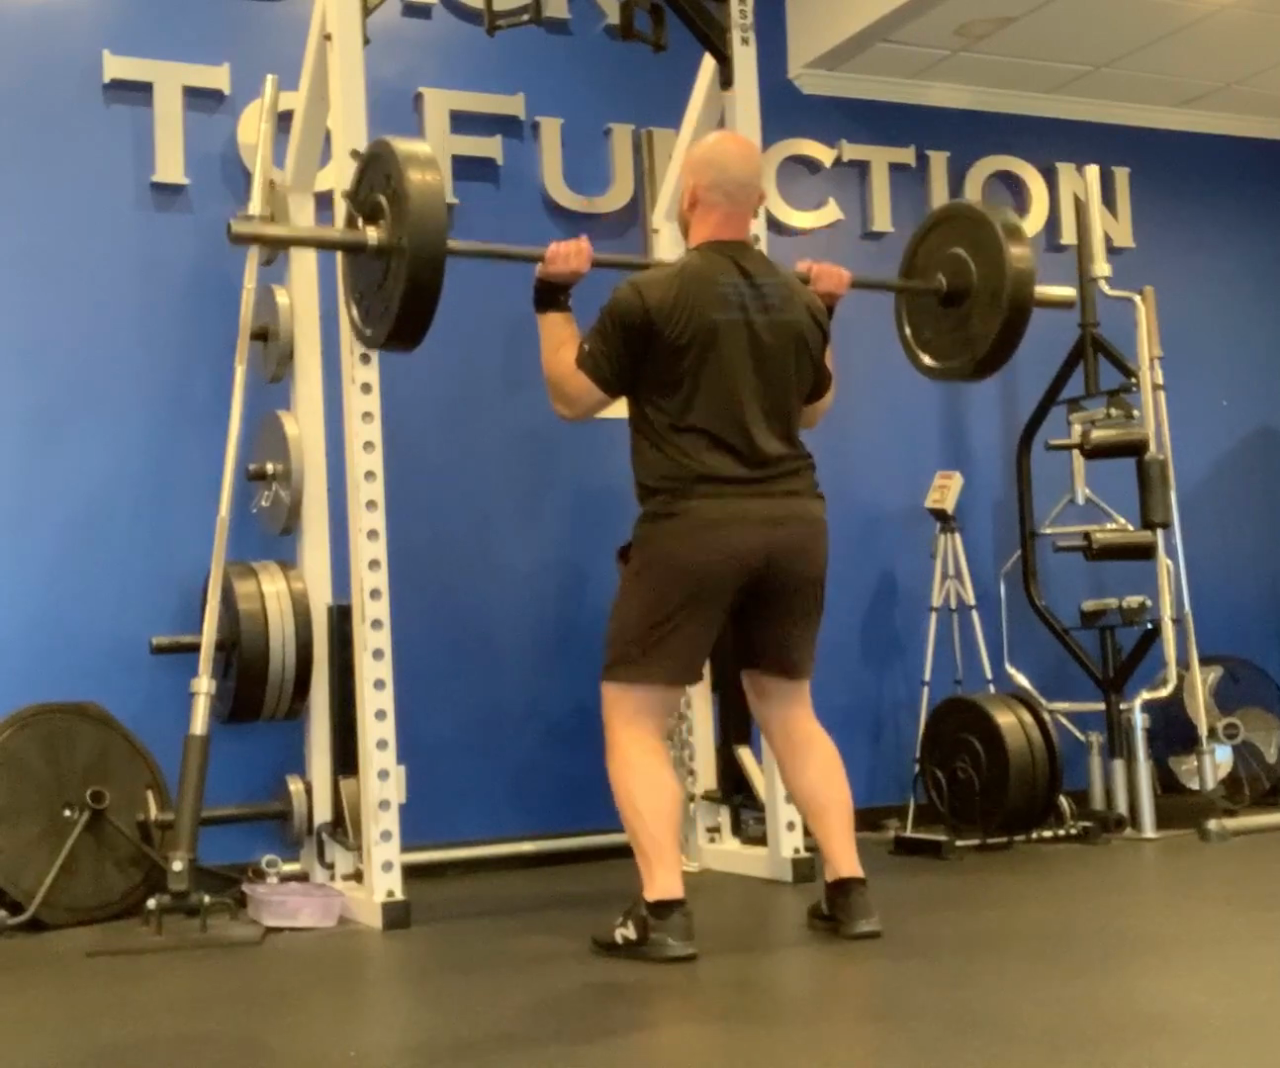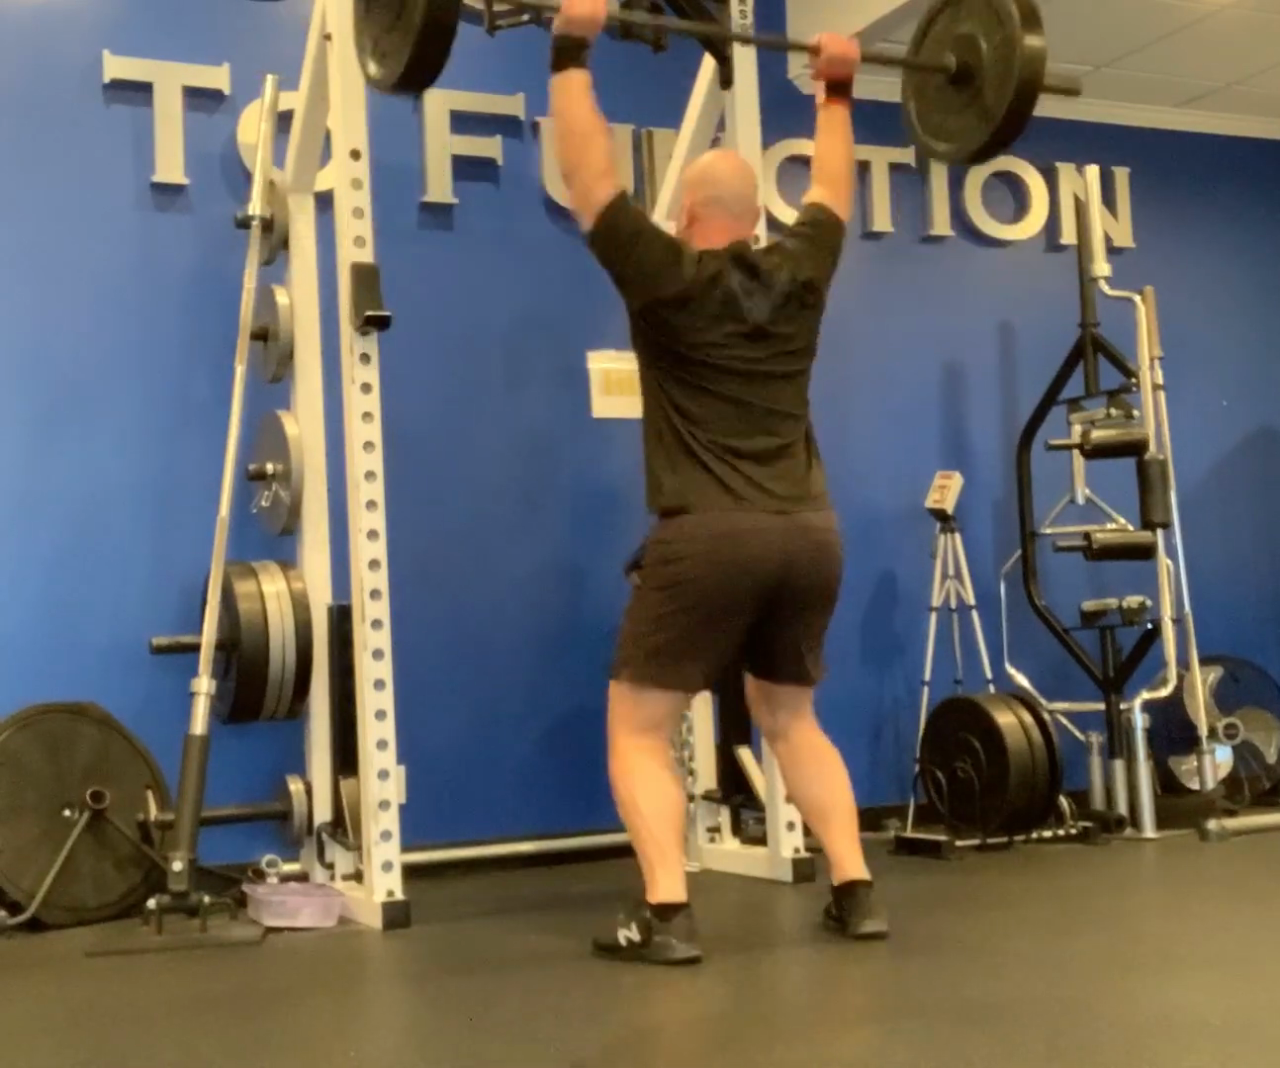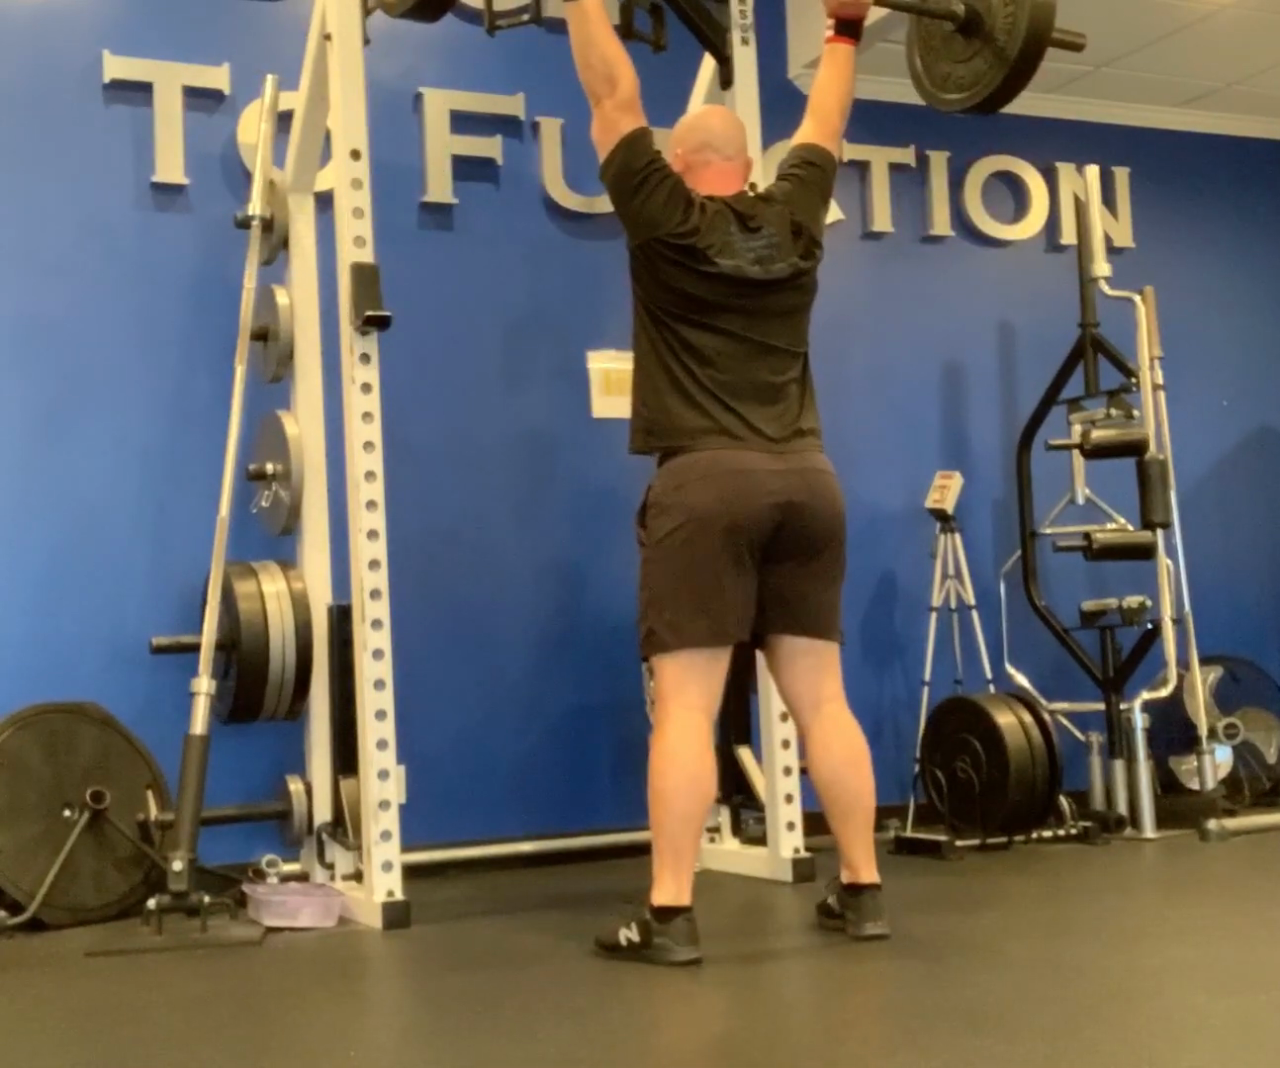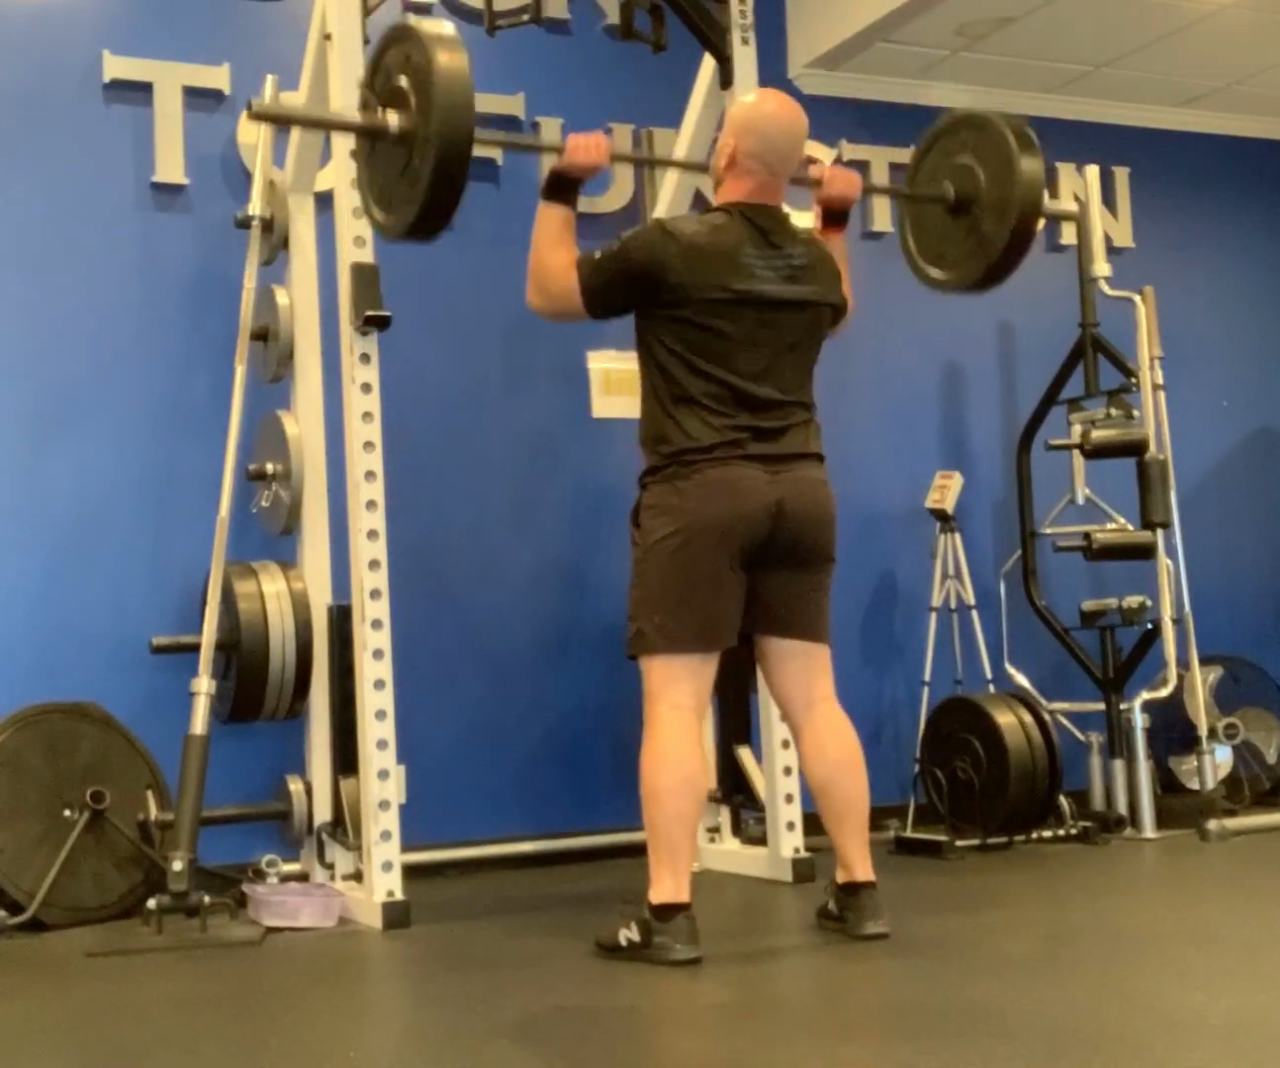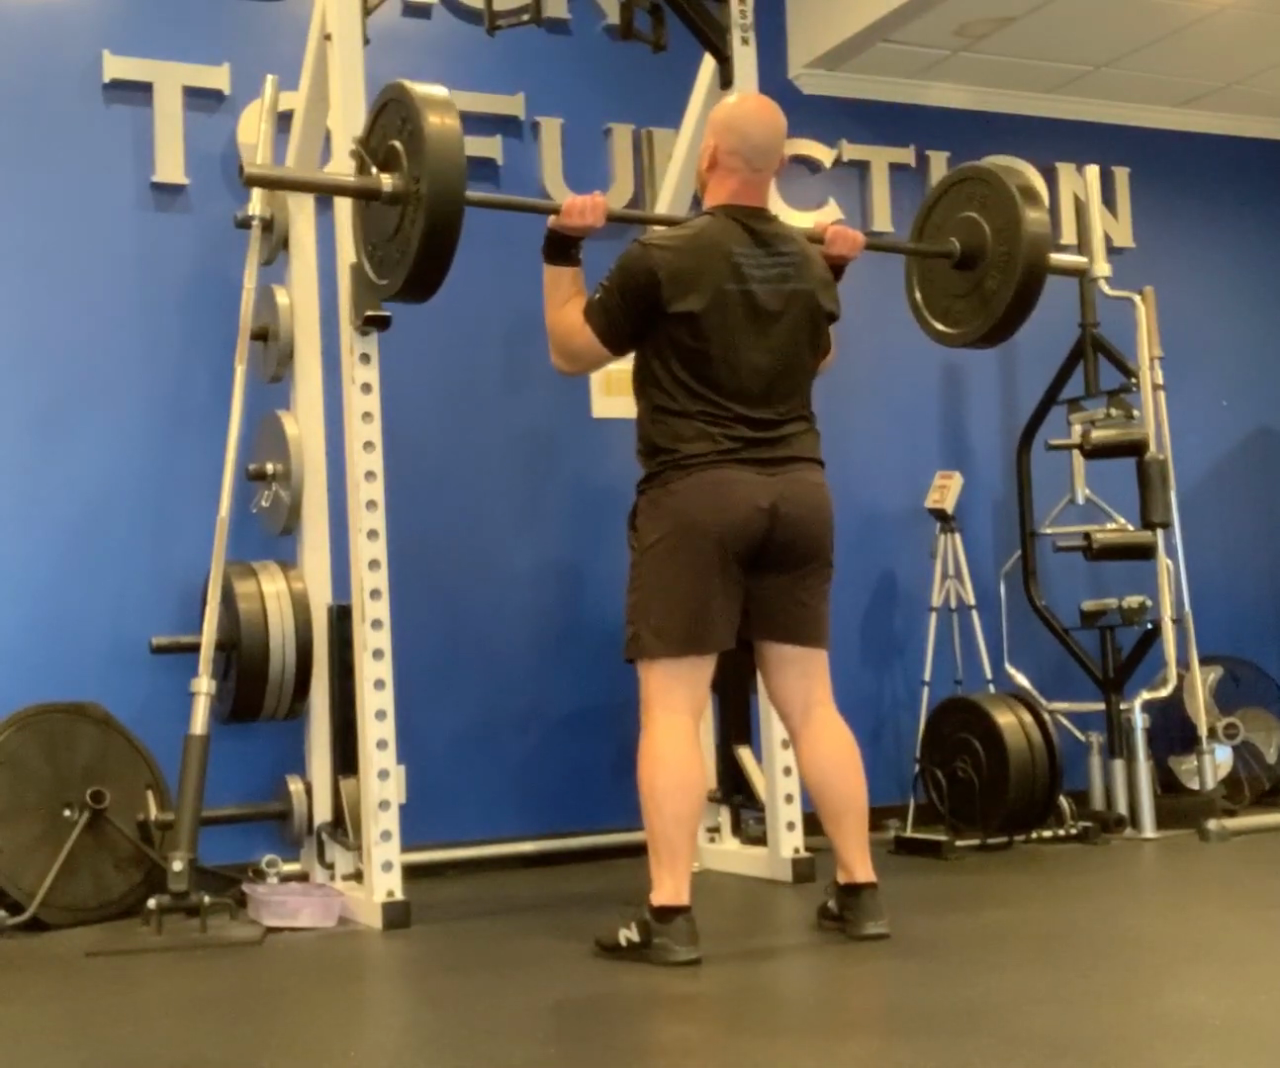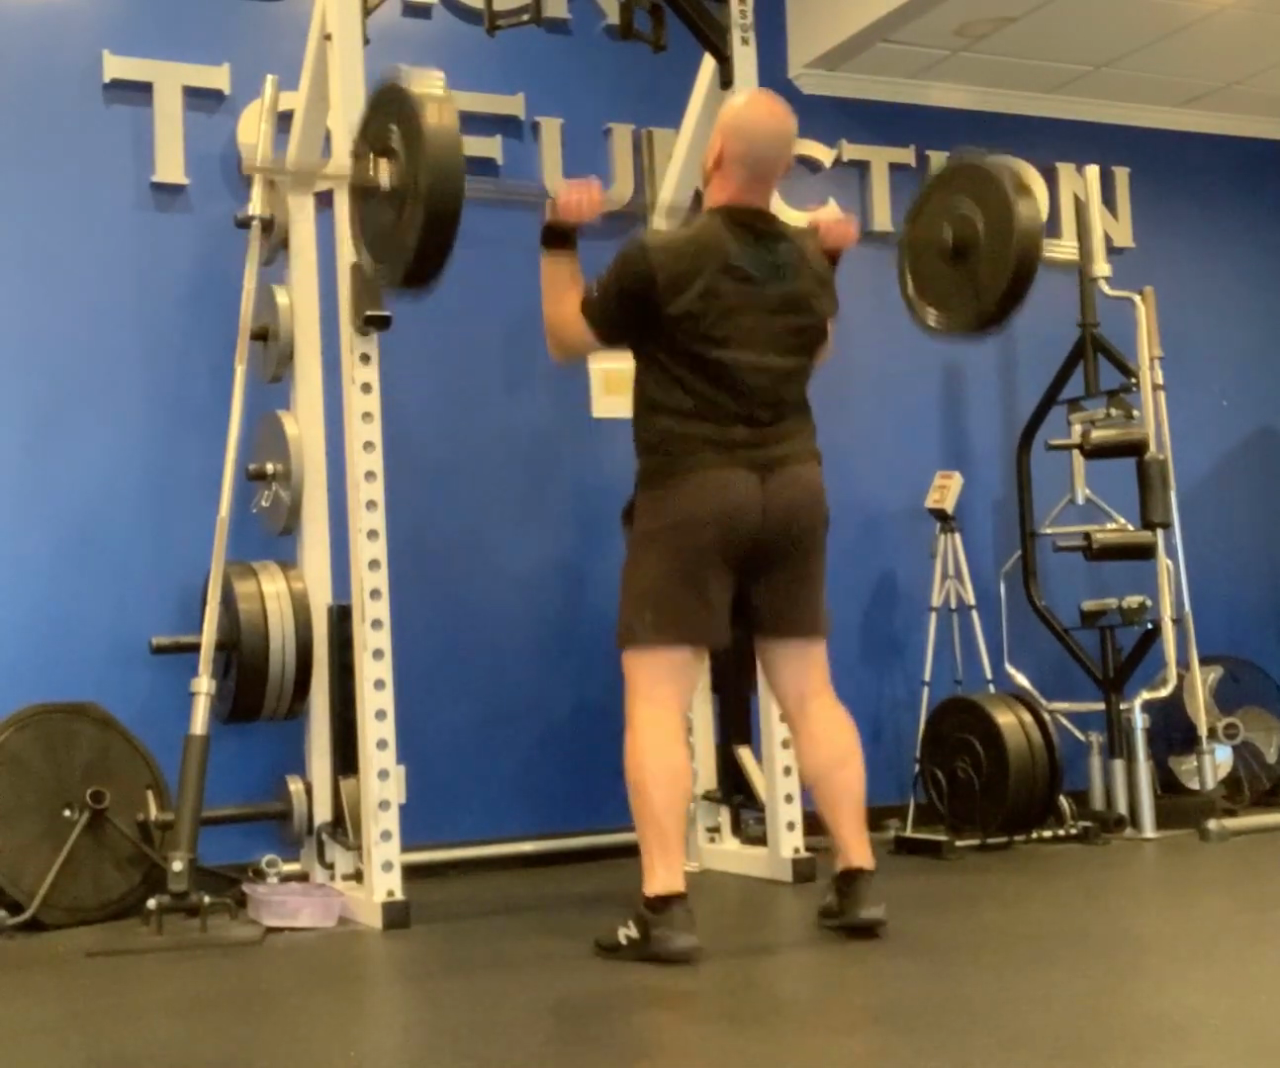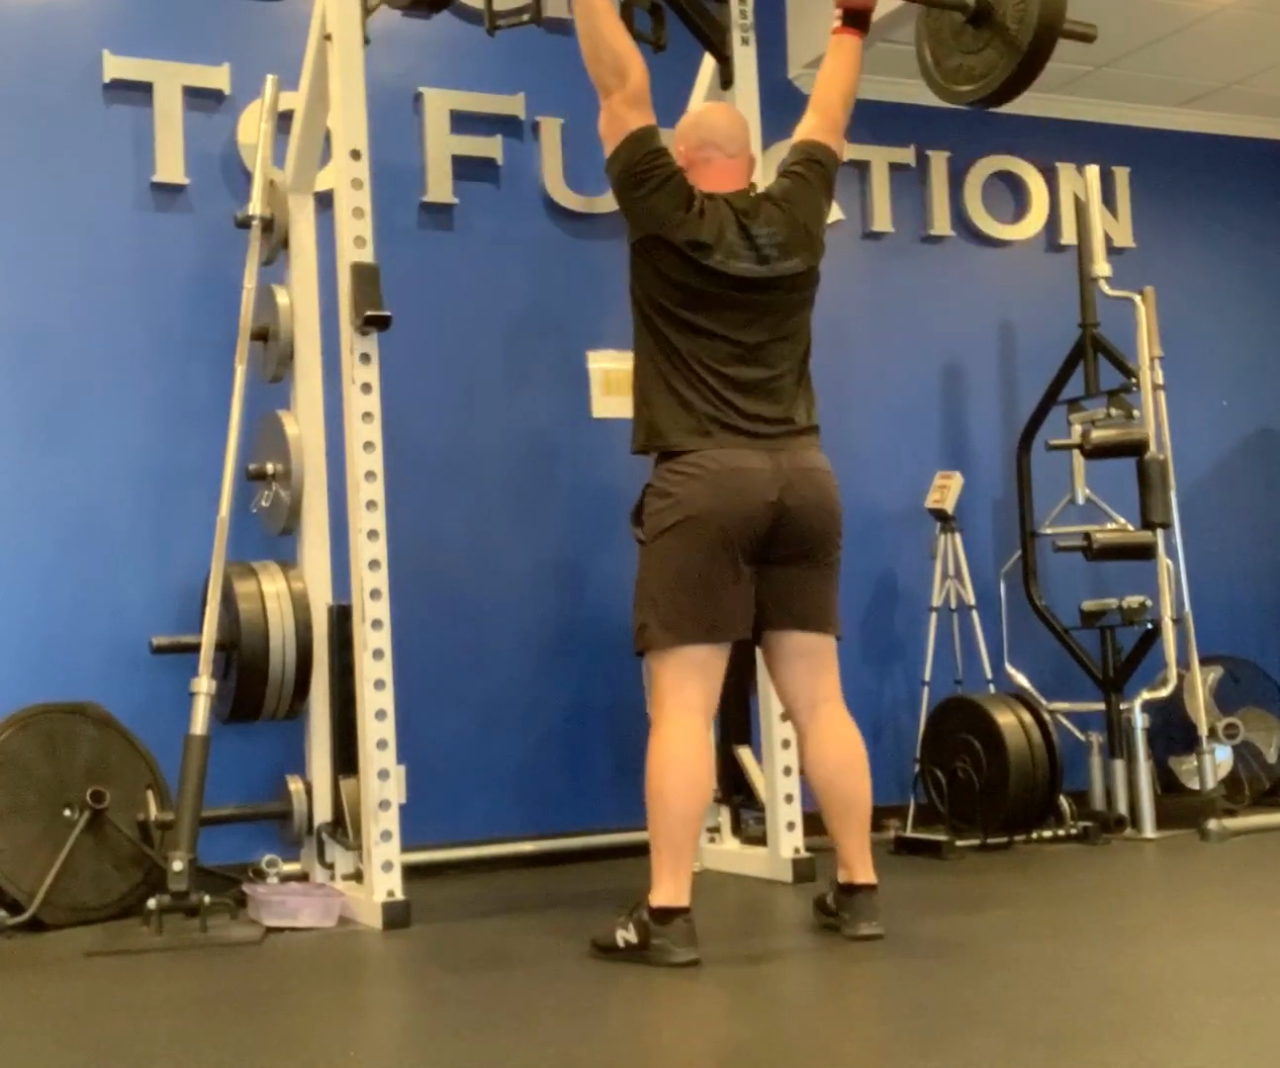
dt=0.7s
person 1, frame 1
left shoulder: (653, 295)
right shoulder: (797, 299)
left elbow: (572, 397)
left wrist: (553, 298)
left hip: (695, 529)
right hip: (795, 525)
left knee: (633, 722)
right knee: (790, 716)
left ankle: (663, 910)
right ankle: (849, 888)
person 1, frame 2
left shoulder: (664, 279)
right shoulder: (800, 277)
left elbow: (587, 176)
right elbow: (834, 187)
right wrist: (836, 91)
left hip: (707, 540)
right hip: (809, 538)
left knee: (637, 733)
right knee: (791, 726)
left ankle: (666, 913)
right ankle: (856, 891)
person 1, frame 3
left shoulder: (665, 219)
right shoulder: (793, 220)
left elbow: (613, 98)
right elbow: (824, 121)
left hip: (707, 484)
right hip: (805, 481)
left knee: (685, 704)
right knee: (820, 699)
left ankle: (669, 915)
right ankle: (862, 890)
person 1, frame 4
left shoulder: (671, 247)
right shoulder: (814, 259)
left elbow: (548, 291)
left wrist: (564, 186)
right wrist: (840, 217)
left hip: (701, 492)
right hip: (801, 488)
left knee: (675, 704)
right knee: (813, 698)
left ankle: (669, 914)
right ankle: (860, 891)
person 1, frame 5
left shoulder: (663, 256)
right shoulder: (809, 265)
left elbow: (571, 349)
left wrist: (563, 247)
left hip: (696, 495)
right hip: (799, 489)
left knee: (672, 709)
right knee: (810, 703)
left ankle: (669, 915)
right ankle: (860, 891)
person 1, frame 6
left shoulder: (665, 259)
right shoulder: (810, 263)
left elbow: (567, 338)
left wrist: (561, 239)
left hip: (694, 493)
right hip: (794, 488)
left knee: (659, 702)
right knee: (808, 693)
left ankle: (666, 909)
right ankle: (858, 876)
person 1, frame 7
left shoulder: (668, 216)
right shoulder: (796, 216)
left elbow: (620, 90)
right elbow: (828, 116)
left hip: (705, 481)
right hip: (803, 477)
left knee: (682, 706)
right knee: (816, 699)
left ankle: (667, 916)
right ankle: (859, 889)
